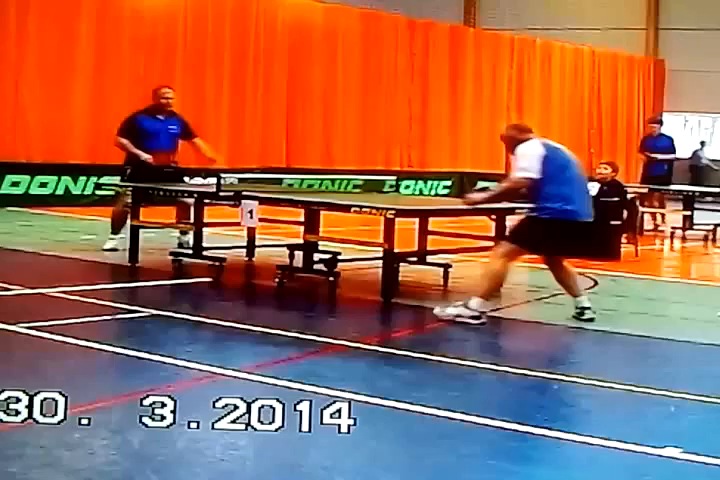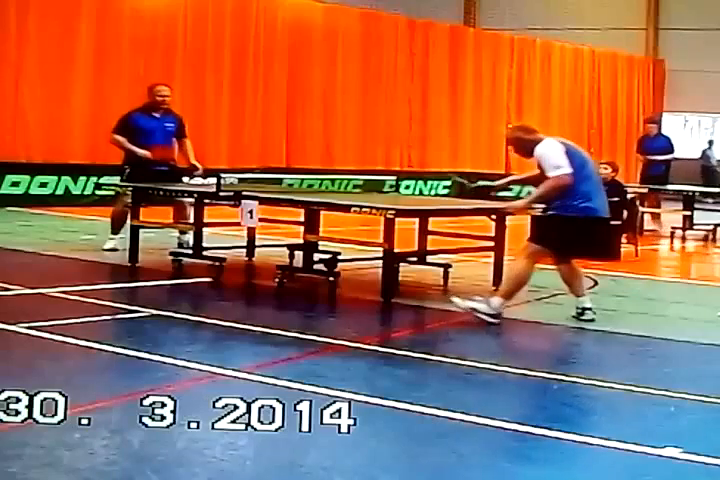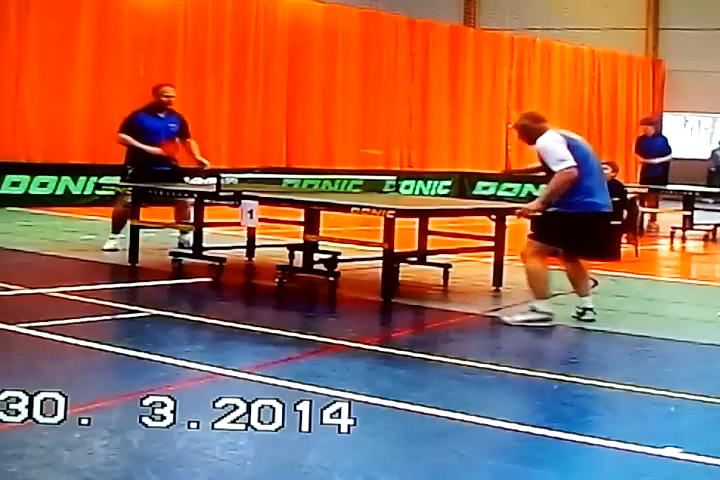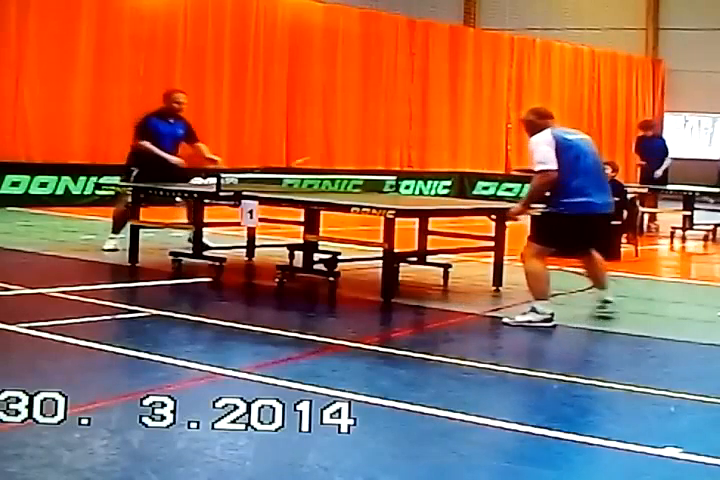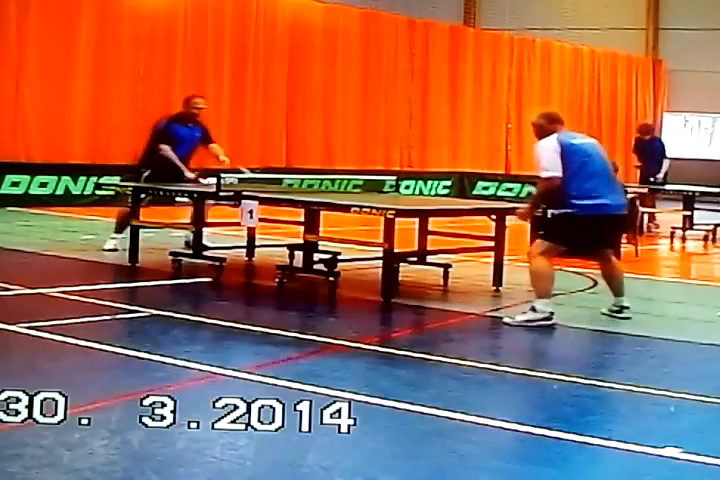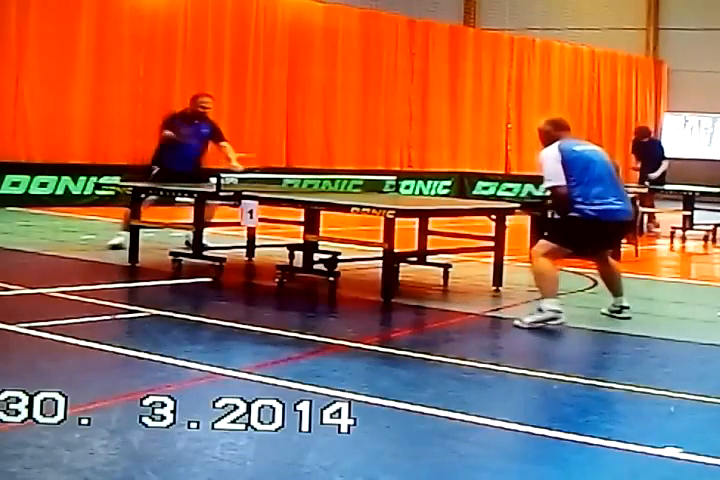
dt=0.2s
person 1, frame 1
left shoulder: (528, 147)
right shoulder: (556, 150)
left elbow: (521, 183)
left wrist: (484, 197)
left hip: (554, 215)
right hip: (579, 217)
left knee: (502, 254)
right knee: (554, 259)
left ankle: (474, 309)
right ankle: (583, 306)
person 1, frame 2
left shoulder: (546, 146)
right shoulder: (559, 146)
left elbow: (562, 180)
left wrist: (527, 202)
right wrist: (512, 179)
left hip: (574, 212)
right hip: (593, 213)
left knee: (528, 255)
right knee: (562, 258)
left ankle: (493, 306)
right ankle: (585, 306)
person 1, frame 3
left shoulder: (546, 141)
right shoulder: (567, 137)
left elbow: (567, 174)
left wrist: (540, 202)
left hip: (573, 209)
right hip: (597, 208)
left knee: (533, 253)
right knee: (569, 255)
left ankle: (542, 311)
right ankle: (586, 305)
person 1, frame 4
left shoulder: (542, 138)
right shoulder: (580, 136)
left elbow: (548, 176)
left wrist: (524, 205)
left hip: (571, 208)
right hip: (601, 206)
left knee: (533, 254)
right knee: (587, 251)
left ankle: (542, 311)
right ankle: (604, 300)
person 1, frame 5
left shoulder: (548, 143)
right shoulder: (589, 141)
left elbow: (552, 182)
left wrist: (531, 207)
left hip: (582, 210)
right hip: (615, 208)
left knee: (538, 253)
right knee: (605, 255)
left ankle: (542, 311)
right ankle: (620, 305)
person 1, frame 6
left shoulder: (551, 151)
right shoulder: (594, 149)
left elbow: (560, 192)
left wrist: (561, 215)
right wrist: (564, 210)
left hip: (590, 215)
right hip: (621, 214)
left knee: (541, 254)
right knee: (602, 256)
left ankle: (550, 309)
right ankle: (620, 305)
person 2, frame 1
left shoulder: (178, 120)
right shoulder: (137, 118)
left elbow: (194, 139)
right elbow: (120, 140)
left wrist: (209, 154)
right wrist: (139, 153)
left hip: (168, 170)
right hip: (139, 169)
left knee: (185, 202)
right knee: (124, 202)
left ankle: (185, 238)
right ankle: (113, 238)
person 2, frame 2
left shoulder: (175, 118)
right shoulder: (134, 116)
left elbow: (183, 141)
right elbow: (115, 137)
left wrist: (192, 160)
right wrist: (135, 150)
left hip: (167, 168)
right hip: (138, 168)
left knee: (181, 201)
right knee: (124, 202)
left ankle: (184, 238)
right ankle: (113, 238)
person 2, frame 3
left shoulder: (177, 118)
right shoulder: (139, 116)
left elbow: (187, 140)
right elbow: (121, 137)
left wrist: (197, 157)
right wrist: (144, 148)
left hip: (168, 168)
right hip: (140, 168)
left knee: (183, 201)
right knee: (125, 202)
left ankle: (185, 238)
right ankle: (113, 238)
person 2, frame 4
left shoulder: (183, 124)
right shoulder: (150, 120)
left elbow: (196, 143)
right elbow: (141, 144)
left wrist: (209, 156)
right wrist: (167, 157)
left hip: (168, 169)
right hip: (142, 168)
right knee: (127, 202)
right ankle: (113, 238)
person 2, frame 5
left shoulder: (200, 128)
right shoulder: (168, 124)
left elbow: (211, 145)
right elbow: (163, 150)
left wrist: (221, 156)
right wrist: (184, 170)
left hip: (178, 172)
right hip: (153, 170)
right ankle: (115, 237)
person 2, frame 6
left shoulder: (210, 125)
right shoulder: (175, 119)
left elbow: (223, 144)
right elbow: (166, 136)
left wrist: (233, 161)
right wrist: (176, 135)
left hip: (192, 171)
right hip: (164, 169)
left knee: (210, 201)
right knee: (144, 200)
right ankle: (124, 234)
